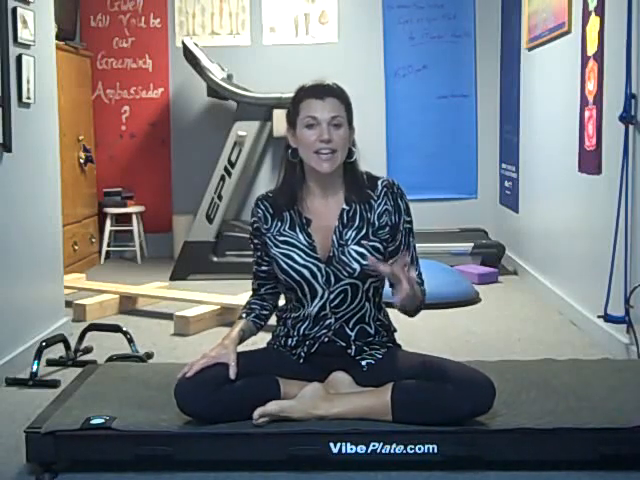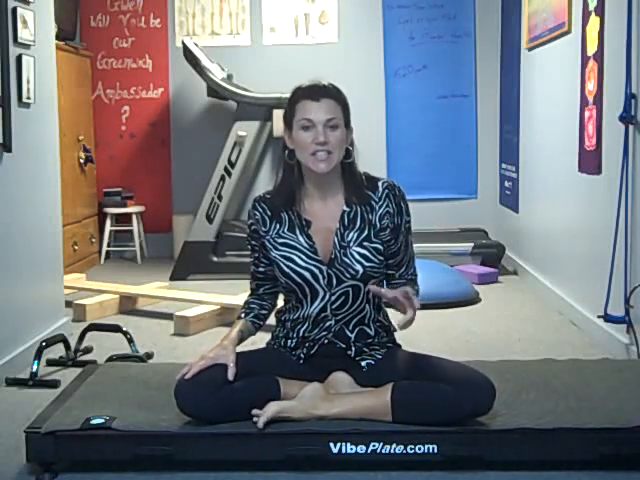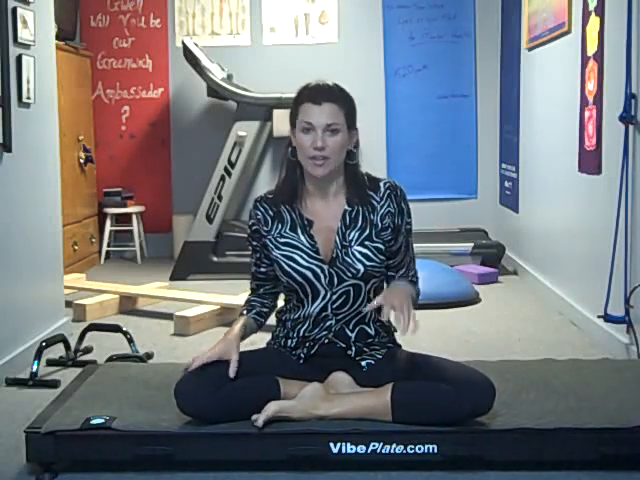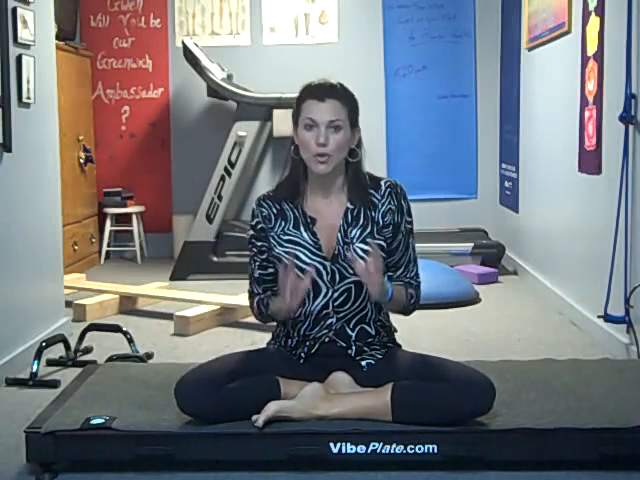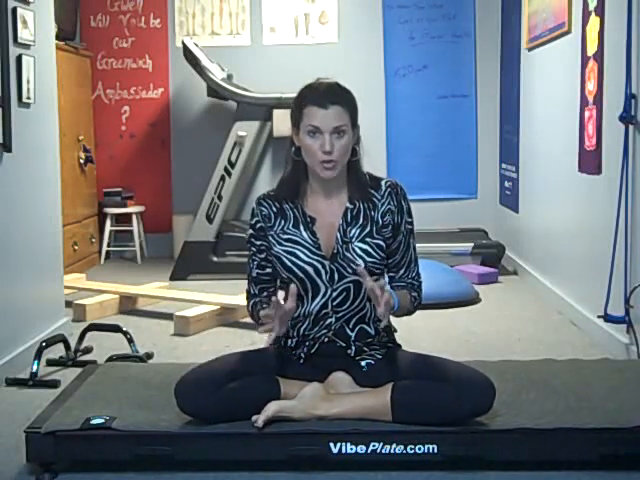
dt=0.4s
person 1, frame 1
left shoulder: (384, 196)
right shoulder: (269, 209)
left elbow: (413, 305)
right elbow: (265, 294)
left wrist: (405, 284)
right wrist: (231, 340)
left hip: (370, 354)
right hip: (294, 354)
left knee: (477, 392)
right knee: (192, 392)
left ankle: (317, 404)
right ankle: (333, 390)
person 1, frame 2
left shoulder: (384, 198)
right shoulder: (267, 210)
left elbow: (405, 280)
left wrist: (403, 298)
right wrist: (229, 341)
left hip: (370, 355)
right hip: (294, 355)
left knee: (477, 392)
right knee: (192, 393)
left ankle: (319, 405)
right ankle: (338, 390)
person 1, frame 3
left shoulder: (386, 199)
right shoulder: (268, 210)
left elbow: (405, 279)
right elbow: (264, 292)
left wrist: (400, 291)
right wrist: (233, 335)
left hip: (370, 355)
right hip: (294, 355)
left knee: (476, 392)
right knee: (193, 392)
left ankle: (320, 405)
right ankle: (335, 390)
person 1, frame 4
left shoulder: (387, 197)
right shoulder: (271, 207)
left elbow: (409, 300)
right elbow: (260, 307)
left wrist: (382, 288)
right wrist: (285, 303)
left hip: (371, 355)
right hip: (295, 355)
left knee: (476, 392)
right knee: (192, 392)
left ankle: (318, 405)
right ankle: (337, 390)
person 1, frame 5
left shoulder: (387, 198)
right shoulder: (270, 208)
left elbow: (411, 296)
right elbow: (256, 301)
left wrist: (387, 299)
right wrist: (275, 313)
left hip: (371, 355)
right hip: (295, 356)
left knee: (477, 392)
right knee: (191, 392)
left ankle: (317, 405)
right ankle: (335, 390)
